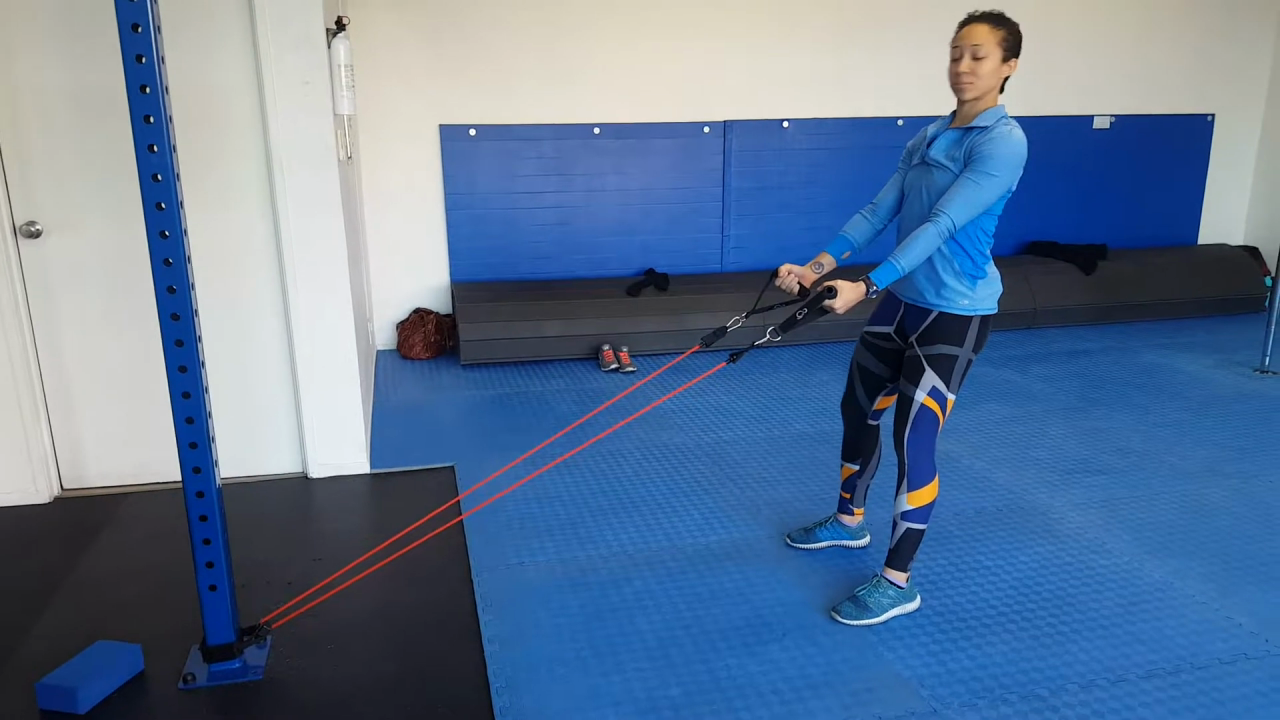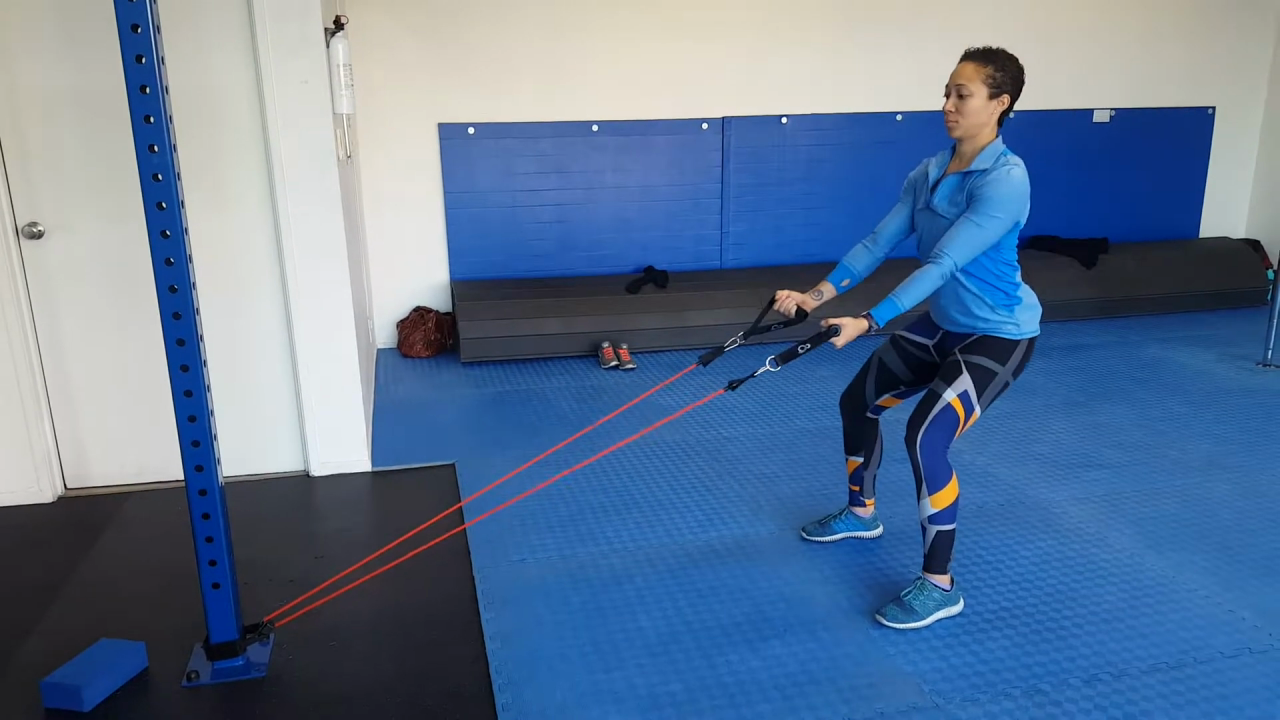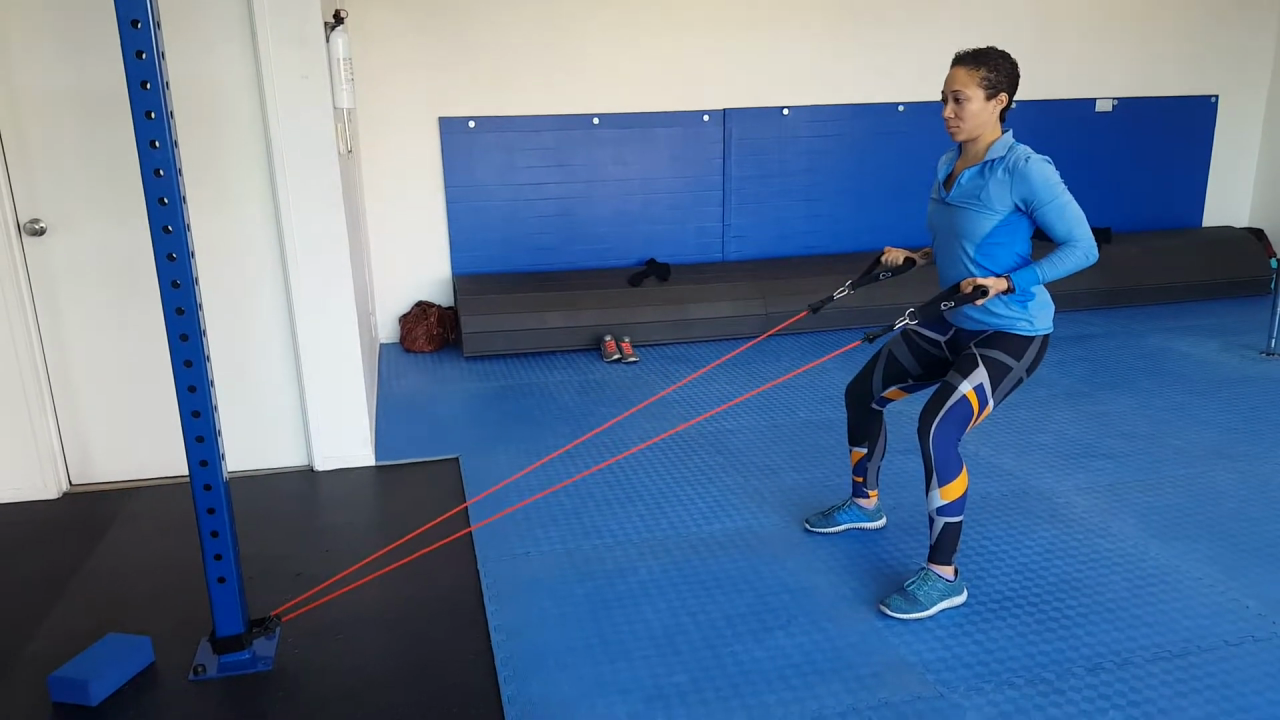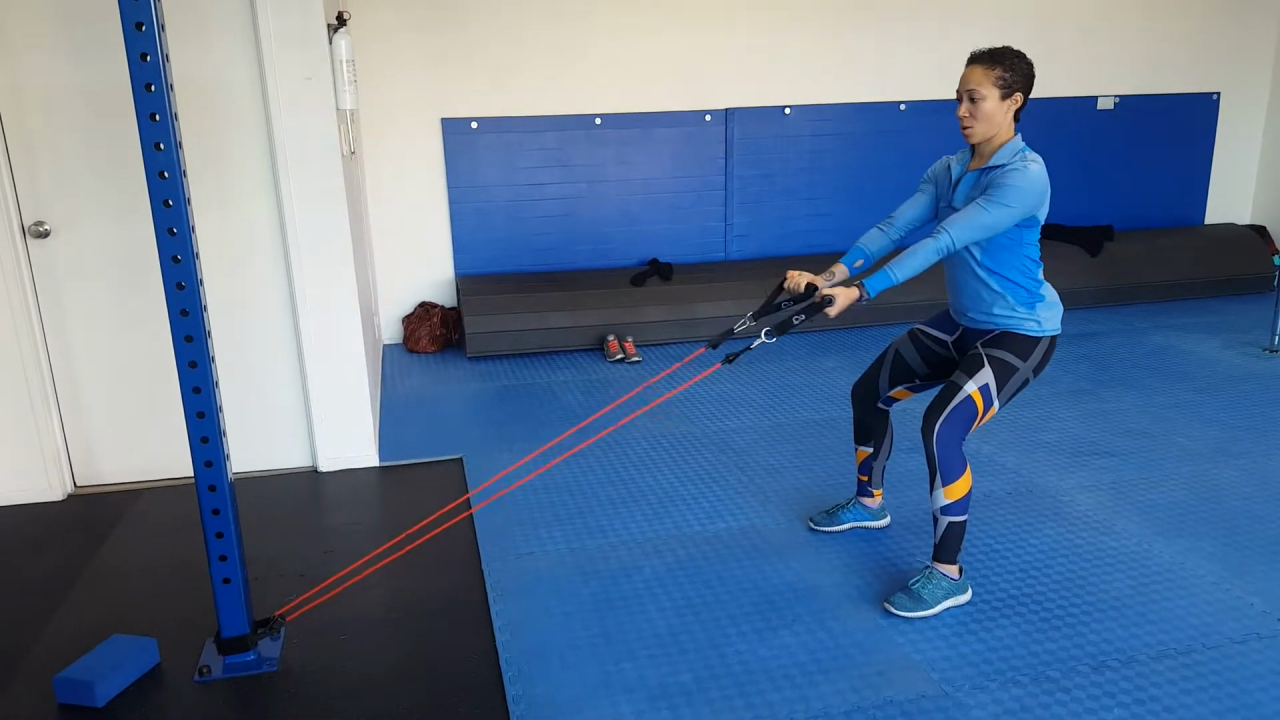
dt=1s
person 1, frame 1
left shoulder: (1003, 142)
right shoulder: (927, 138)
left elbow: (941, 226)
right elbow: (878, 212)
left wrist: (863, 285)
right wrist: (817, 265)
left hip: (955, 312)
right hip: (901, 300)
left knee: (912, 435)
right knee: (859, 409)
left ankle: (898, 581)
right ankle: (849, 520)
person 1, frame 2
left shoulder: (1005, 181)
right shoulder: (928, 173)
left elbow: (941, 265)
right elbow: (878, 243)
left wrist: (867, 322)
right wrist: (816, 295)
left hip: (998, 335)
right hip: (942, 324)
left knee: (925, 437)
right knee: (858, 401)
left ankle: (940, 584)
right ankle: (861, 512)
person 1, frame 3
left shoulder: (1026, 171)
right shoulder: (947, 166)
left elbow: (1082, 248)
left wrist: (1006, 283)
right wrist: (917, 257)
left hip: (1012, 332)
right hip: (954, 322)
left knee: (937, 428)
right knee: (862, 392)
left ankle: (944, 576)
right ankle: (865, 503)
person 1, frame 4
left shoulder: (1024, 177)
right shoulder: (948, 170)
left elbow: (942, 242)
right elbow: (895, 229)
left wrist: (860, 291)
right wrist: (830, 276)
left hip: (1019, 331)
right hip: (962, 322)
left knee: (941, 427)
right knee: (869, 391)
left ankle: (948, 574)
right ankle: (869, 502)
